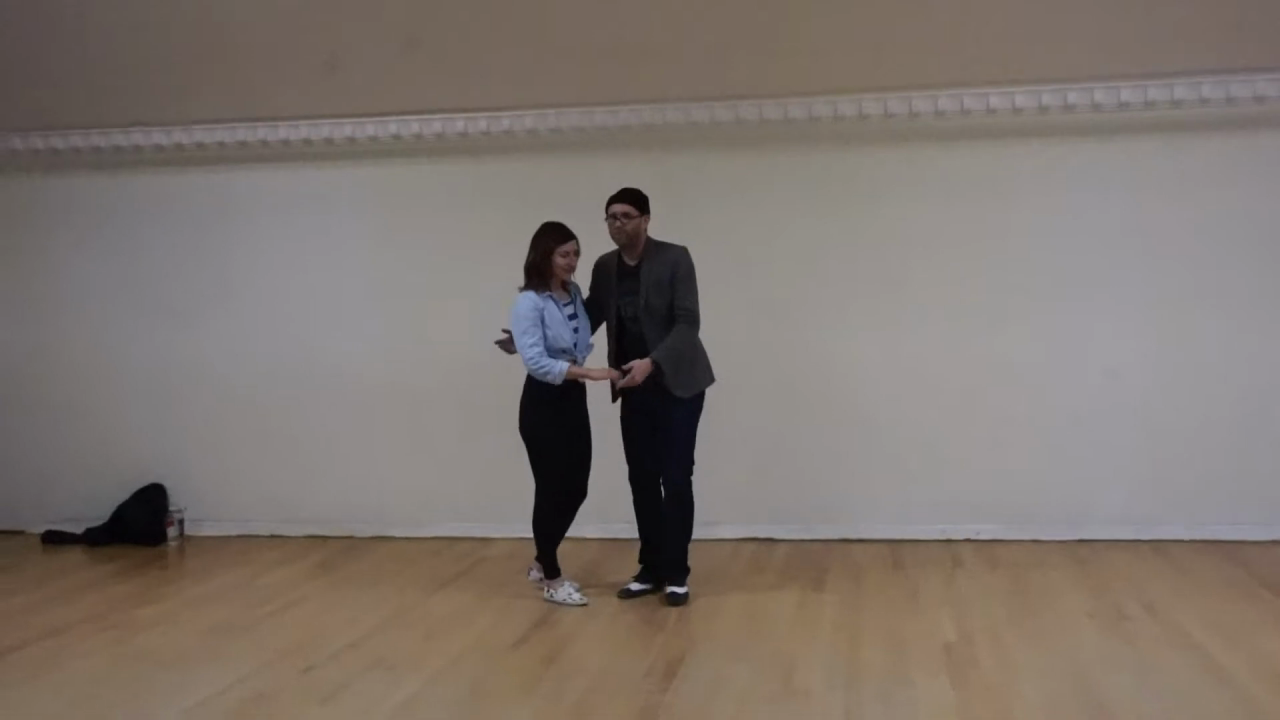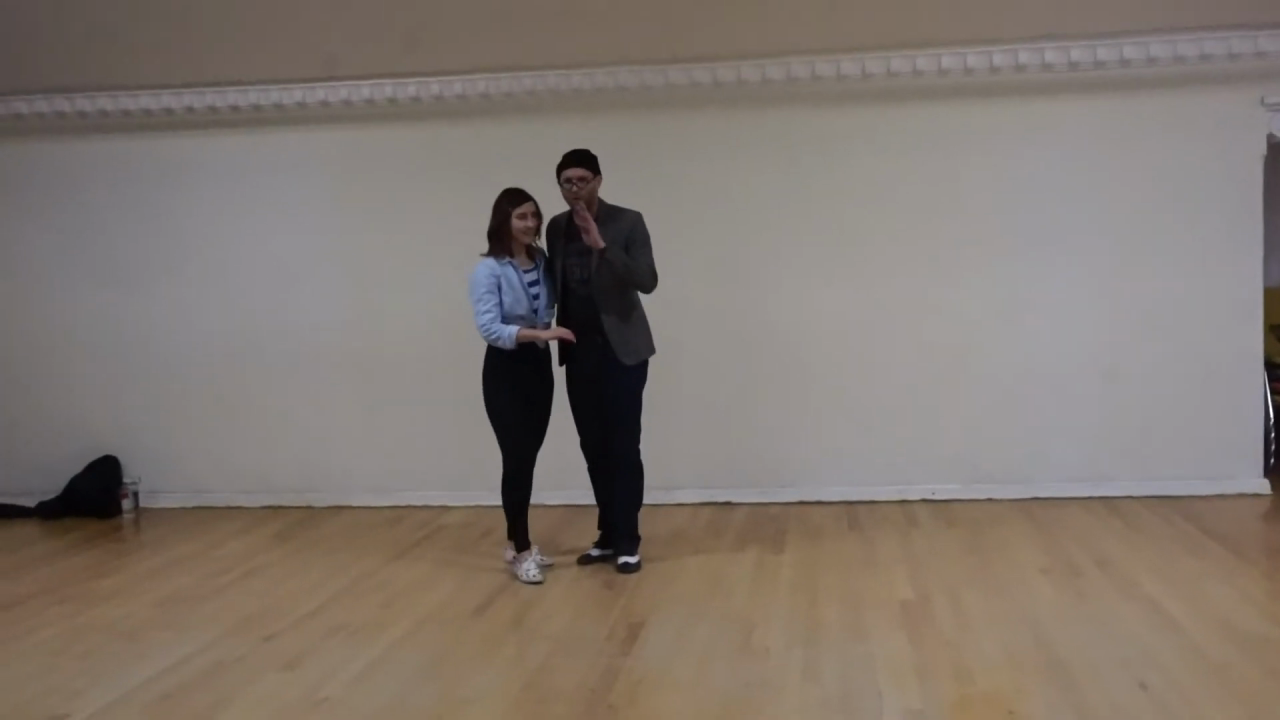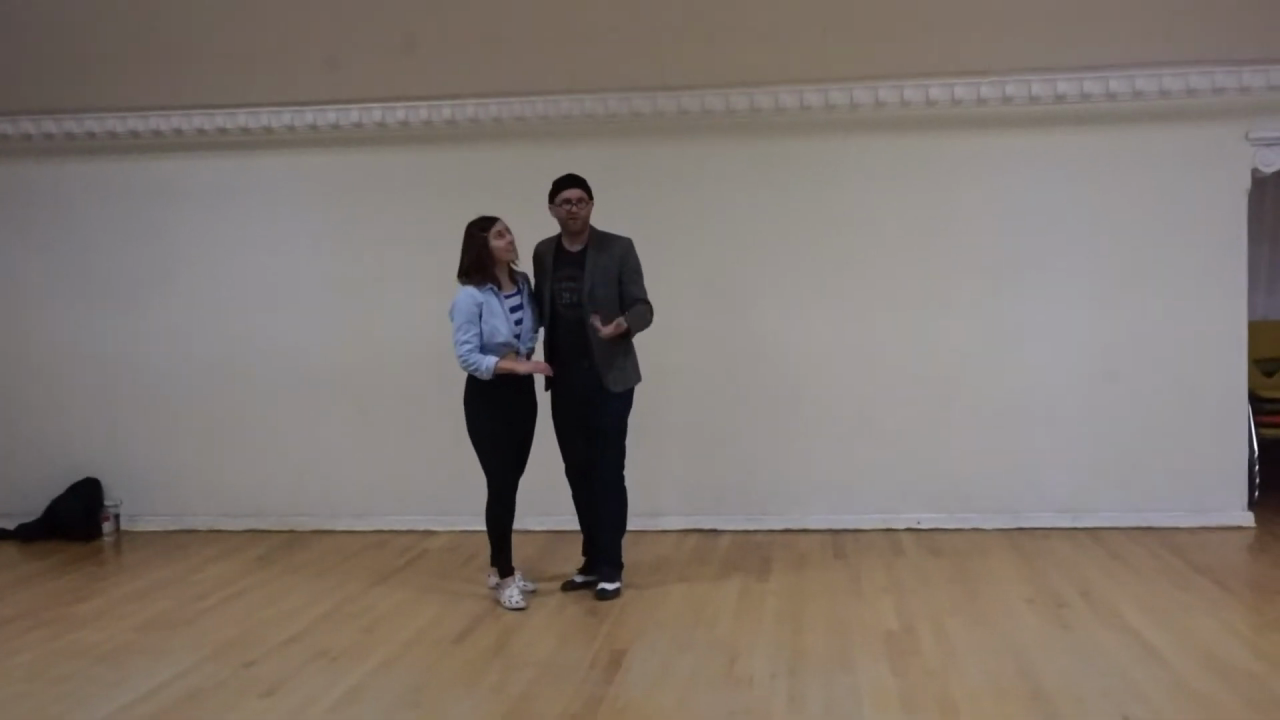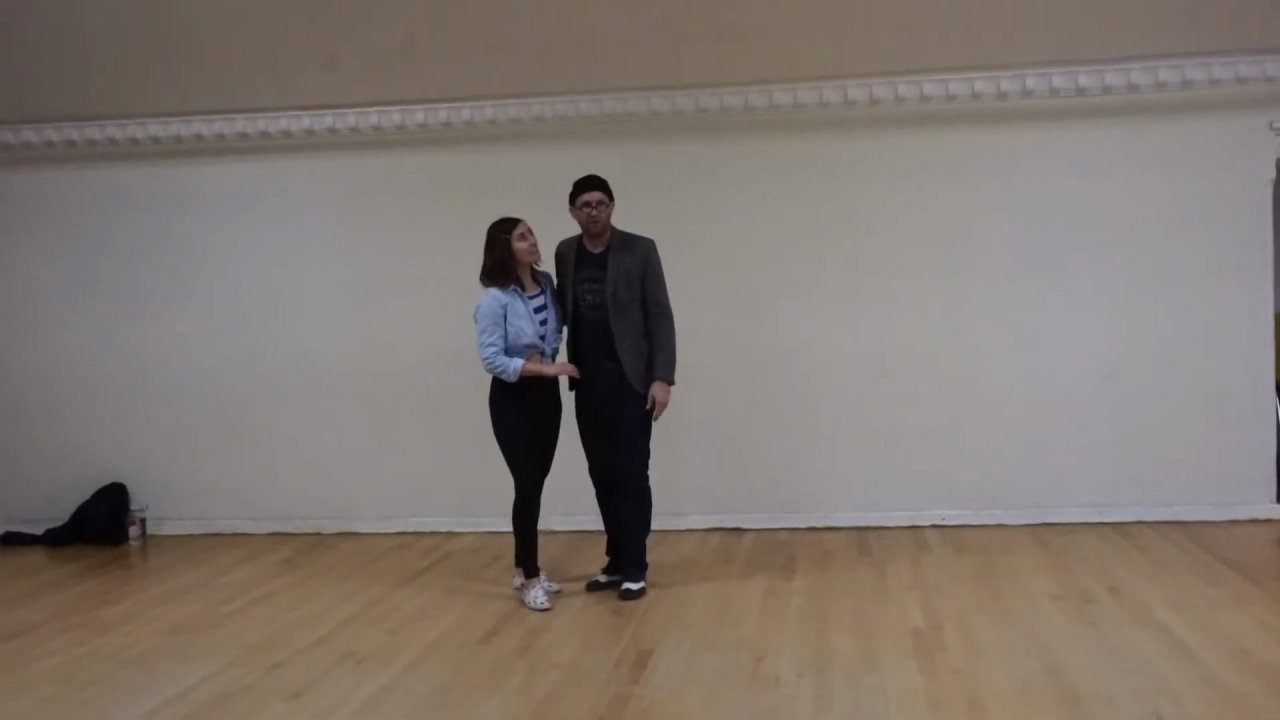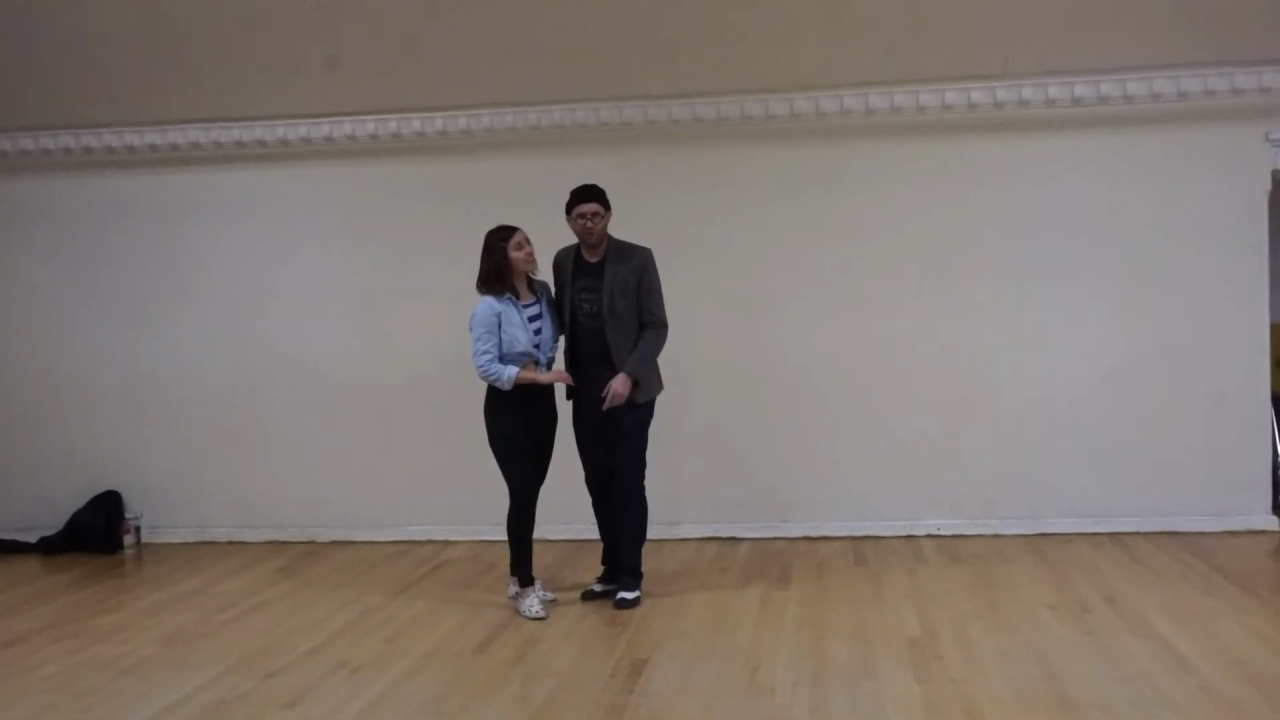
dt=0.7s
person 1, frame 1
left shoulder: (675, 258)
right shoulder: (605, 266)
left elbow: (688, 322)
right elbow: (589, 319)
left wrist: (652, 361)
left hip: (678, 384)
right hip: (635, 388)
left knee: (675, 476)
right knee: (642, 479)
left ankle: (676, 572)
right ankle: (650, 568)
person 1, frame 2
left shoulder: (627, 222)
right shoulder: (556, 227)
left elbow: (647, 280)
left wrist: (602, 246)
left hip: (621, 352)
right hip: (579, 354)
left knee: (623, 447)
right knee: (594, 448)
left ankle: (627, 541)
right ankle: (608, 535)
person 1, frame 3
left shoulder: (618, 249)
right shoulder: (544, 253)
left elbow: (642, 308)
right elbow: (543, 310)
left wrist: (622, 326)
left hip: (607, 378)
right hip: (564, 380)
left knee: (607, 473)
right knee: (578, 474)
left ankle: (610, 567)
right ankle: (592, 561)
person 1, frame 4
left shoulder: (639, 250)
right shoulder: (565, 253)
left elbow: (660, 316)
right elbow: (565, 311)
left wrist: (662, 377)
left hip: (630, 380)
right hip: (587, 381)
left knee: (631, 474)
right knee: (602, 475)
left ankle: (635, 567)
right ankle: (616, 561)
person 1, frame 5
left shoulder: (637, 259)
right shoulder: (563, 262)
left elbow: (656, 326)
right elbow: (563, 319)
left wrist: (629, 374)
left hip: (629, 391)
right hip: (585, 391)
left knee: (628, 483)
right knee: (599, 484)
left ankle: (630, 576)
right ankle: (612, 570)
person 2, frame 1
left shoulder: (575, 295)
right shoulder: (529, 303)
right elbow: (536, 362)
right wrist: (591, 372)
left hip: (573, 398)
right hip: (543, 403)
left knee: (576, 489)
right knee: (552, 491)
left ankle: (541, 564)
right ankle: (551, 579)
person 2, frame 2
left shoulder: (542, 260)
right shoulder: (488, 269)
right elbow: (488, 328)
left wrist: (549, 334)
right wrist: (541, 333)
left hip: (539, 364)
right hip: (505, 369)
left knee: (528, 456)
right knee: (516, 456)
left ankle: (518, 544)
right ankle: (521, 550)
person 2, frame 3
left shoulder: (523, 284)
right shoulder: (470, 296)
right elbow: (467, 357)
left wrist: (526, 360)
right wrist: (516, 366)
left hip: (521, 393)
right hip: (487, 396)
left knee: (512, 482)
right knee: (501, 483)
left ankle: (500, 568)
right ankle: (504, 577)
person 2, frame 4
left shoulder: (547, 284)
right shoulder: (494, 299)
right elbow: (491, 359)
left wrist: (551, 362)
right wrist: (541, 368)
left hip: (546, 394)
right hip: (512, 398)
left knee: (537, 482)
right knee: (527, 485)
left ankle: (525, 568)
right ankle: (529, 577)
person 2, frame 5
left shoulder: (543, 293)
right shoulder: (489, 307)
right elbow: (486, 367)
left wrist: (546, 368)
right wrist: (537, 375)
left hip: (542, 402)
right hip: (508, 407)
left knee: (532, 491)
right knee: (523, 493)
left ankle: (520, 577)
right ankle: (524, 586)
